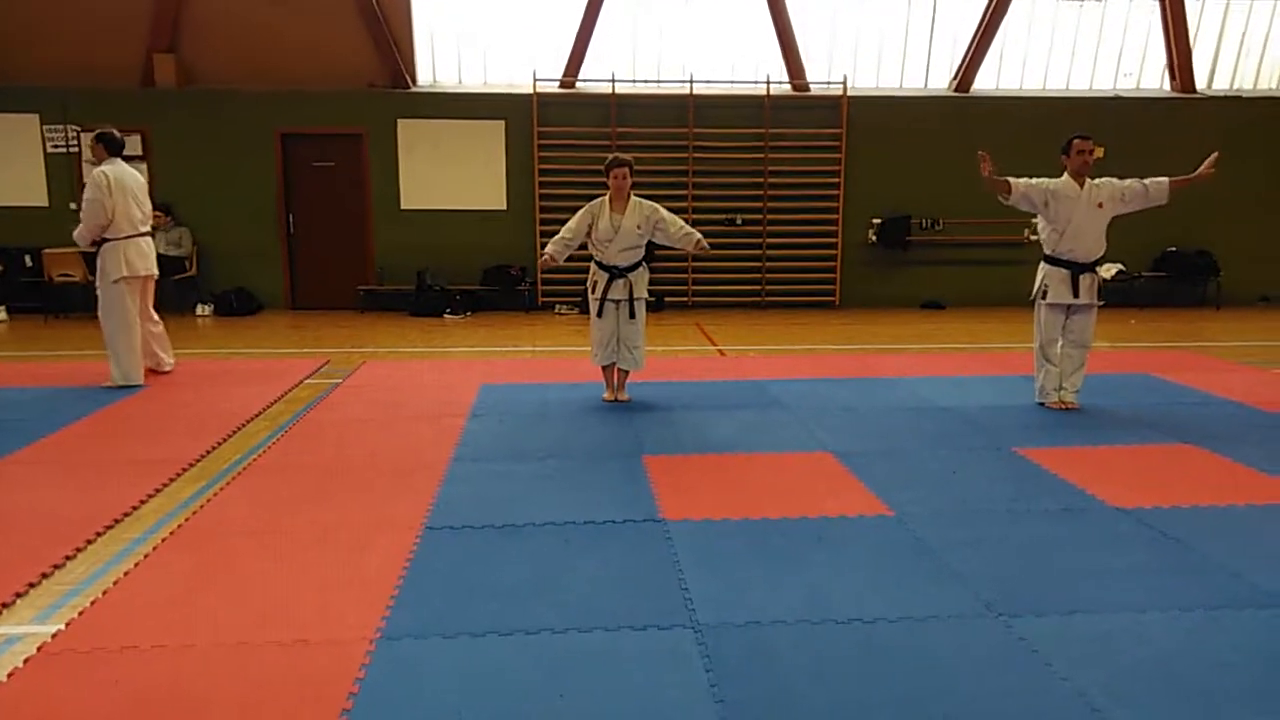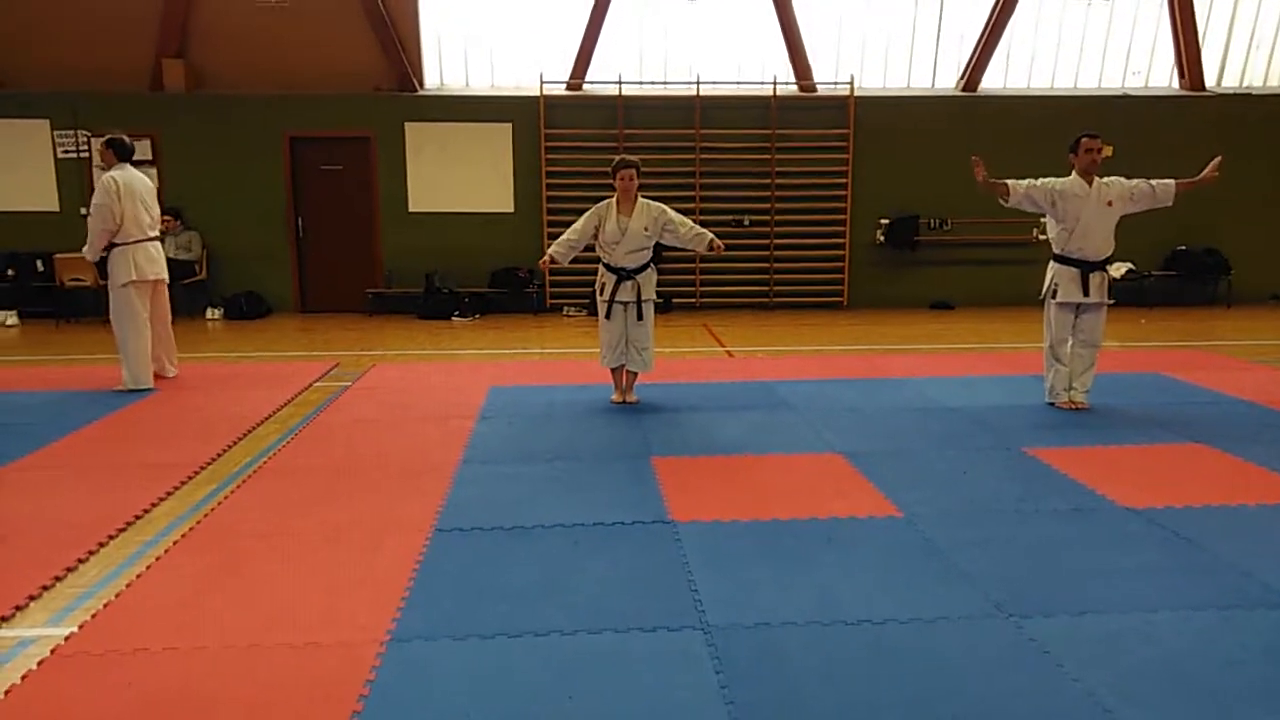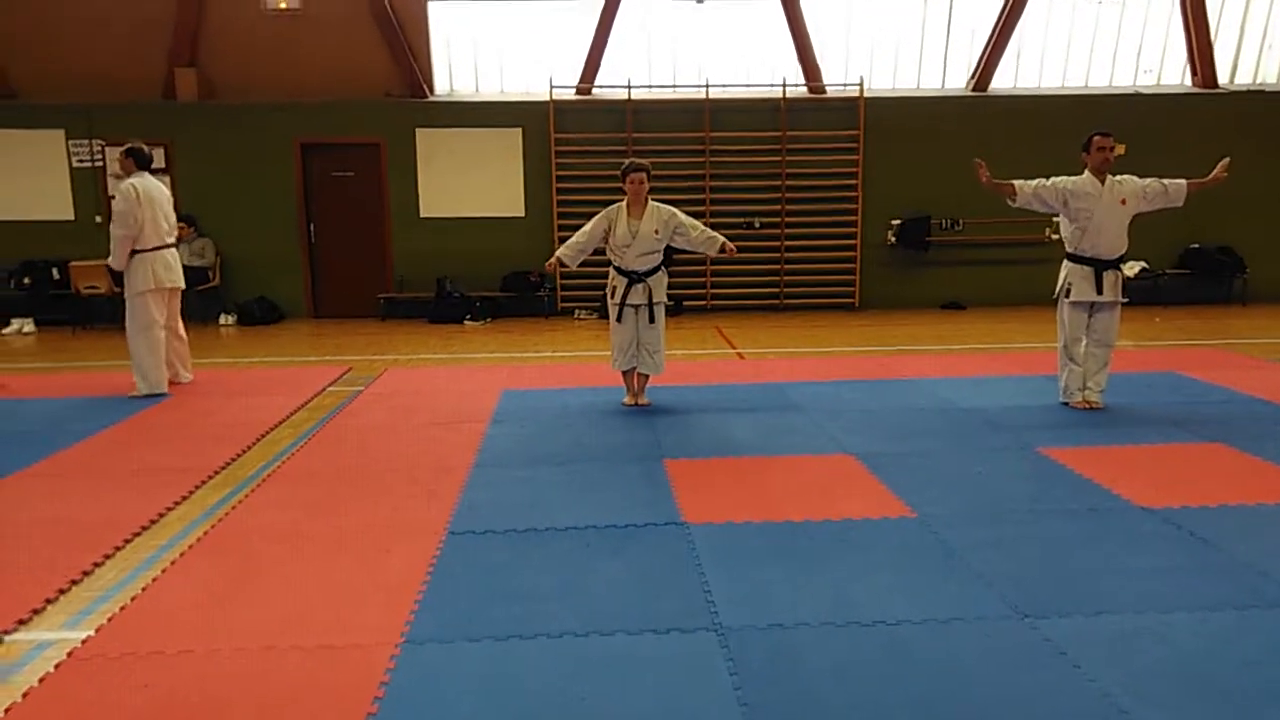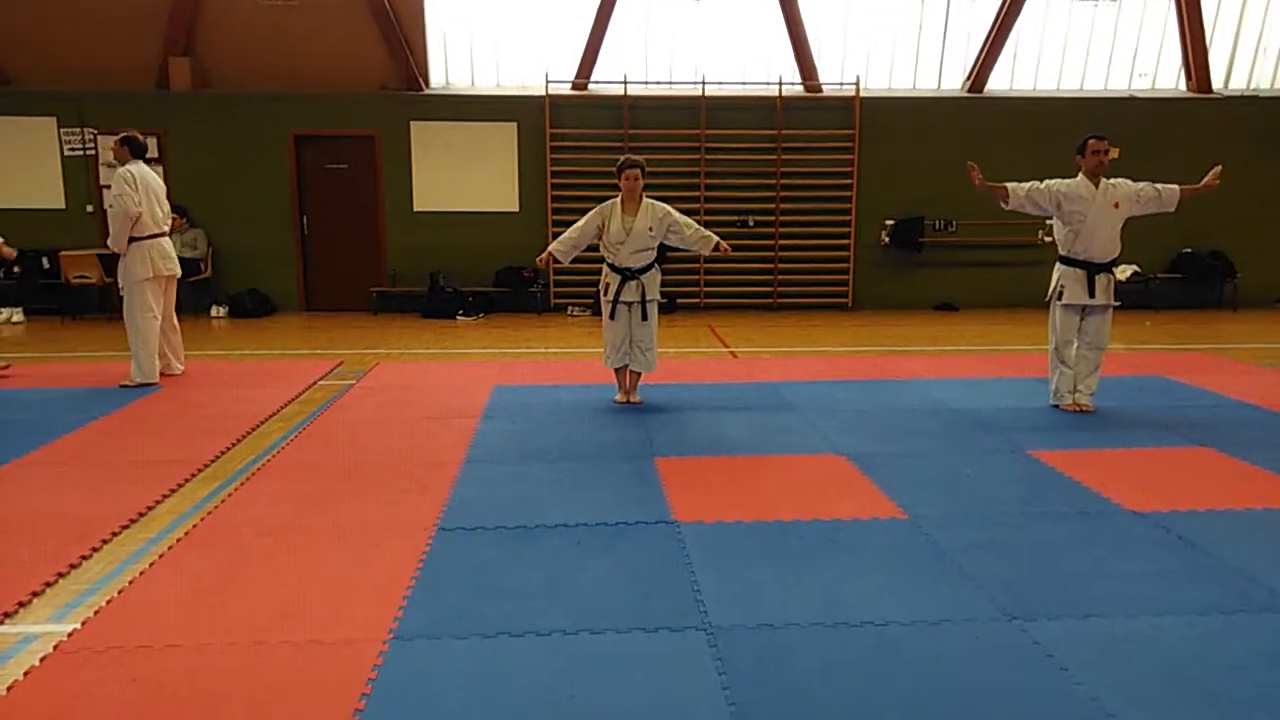
dt=0.2s
person 1, frame 1
left shoulder: (1109, 190)
right shoulder: (1048, 190)
left elbow: (1150, 188)
right elbow: (1015, 189)
left wrist: (1194, 177)
right wrist: (991, 179)
left hip: (1087, 277)
right hip: (1055, 275)
left knee: (1079, 341)
right knee: (1049, 340)
left ankle: (1068, 392)
right ankle: (1048, 393)
person 1, frame 2
left shoulder: (1117, 189)
right shoulder: (1056, 189)
left elbow: (1156, 190)
right elbow: (1020, 190)
left wrist: (1199, 180)
right wrist: (988, 183)
left hip: (1096, 276)
right hip: (1065, 274)
left knee: (1089, 341)
right knee: (1059, 339)
left ankle: (1079, 392)
right ankle: (1059, 393)
person 1, frame 3
left shoulder: (1130, 187)
right shoulder: (1068, 188)
left elbow: (1168, 189)
right elbow: (1030, 190)
left wrist: (1208, 180)
right wrist: (993, 184)
left hip: (1110, 275)
right hip: (1078, 273)
left knee: (1103, 340)
right knee: (1073, 339)
left ankle: (1093, 391)
right ankle: (1073, 393)
person 1, frame 4
left shoulder: (1123, 191)
right shoulder: (1061, 190)
left elbow: (1161, 194)
right elbow: (1023, 193)
left wrist: (1200, 187)
right wrist: (986, 187)
left hip: (1102, 278)
right hip: (1071, 276)
left knee: (1094, 343)
right knee: (1064, 341)
left ankle: (1083, 394)
right ankle: (1063, 395)
person 2, frame 1
left shoulder: (100, 175)
right shoulder: (135, 175)
left elbow: (95, 219)
left wrist: (81, 236)
left hip: (118, 252)
right hip: (142, 247)
left knee: (119, 316)
right knee: (144, 312)
left ankle: (127, 375)
right ankle: (161, 360)
person 2, frame 2
left shoulder: (110, 181)
right shoulder: (144, 180)
left elbow: (103, 224)
left wrist: (92, 251)
left hip: (128, 257)
right hip: (152, 252)
left knee: (131, 320)
right knee: (158, 316)
left ankle: (138, 378)
right ankle: (165, 366)
person 2, frame 3
left shoulder: (129, 188)
right shoulder: (161, 188)
left elbow: (124, 231)
left wrist: (117, 262)
left hip: (145, 263)
right hip: (168, 258)
left knee: (144, 326)
right knee: (171, 323)
left ankle: (152, 383)
right ankle: (180, 372)
person 2, frame 4
left shoulder: (125, 174)
right shoulder: (153, 176)
left elbow: (125, 213)
left wrist: (117, 245)
left hip: (141, 251)
right hip: (162, 247)
left knee: (142, 314)
right knee: (165, 312)
left ankle: (145, 373)
right ankle: (171, 363)
person 3, frame 1
left shoulder: (647, 210)
right shoulder: (593, 210)
left elbow: (674, 228)
right elbow: (570, 234)
left wrist: (696, 241)
right wrist: (551, 252)
left hip: (632, 281)
right hip: (602, 280)
left knee: (631, 336)
right knee: (604, 335)
left ankle: (622, 386)
right ankle: (609, 386)
person 3, frame 2
left shoulder: (655, 211)
right shoulder: (600, 212)
left elbow: (683, 228)
right elbow: (575, 235)
left wrist: (709, 240)
right wrist: (552, 254)
left hip: (640, 282)
right hip: (610, 281)
left knee: (639, 338)
right knee: (612, 337)
left ankle: (630, 388)
right ankle: (617, 388)
person 3, frame 3
left shoulder: (665, 214)
right shoulder: (611, 215)
left elbow: (694, 231)
right elbow: (584, 238)
left wrist: (722, 243)
right wrist: (559, 256)
left hip: (651, 285)
right hip: (621, 285)
left knee: (650, 340)
right knee: (623, 340)
left ankle: (642, 390)
right ankle: (629, 390)
person 3, frame 4
left shoulder: (659, 212)
right shoulder: (605, 212)
left elbow: (688, 230)
right elbow: (578, 233)
left wrist: (716, 242)
right wrist: (551, 252)
left hip: (644, 282)
right hip: (615, 282)
left knee: (643, 338)
right knee: (616, 337)
left ankle: (633, 388)
right ankle: (621, 388)
